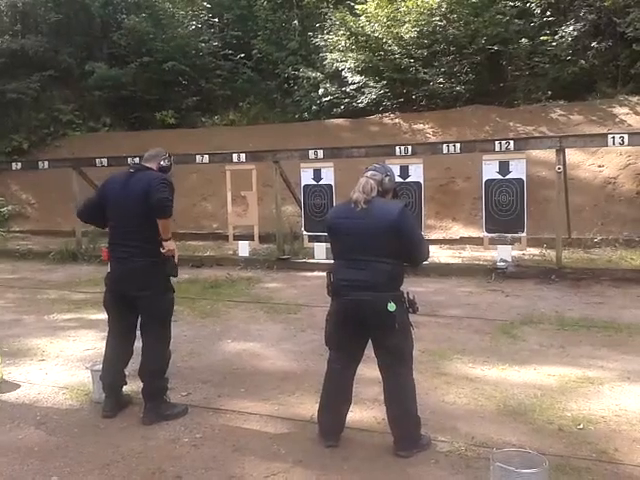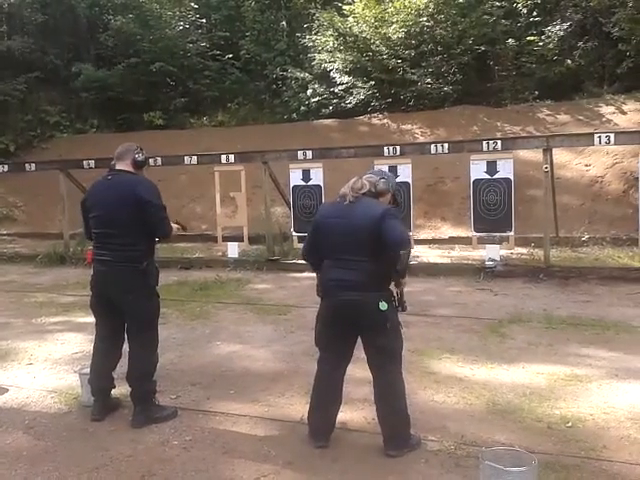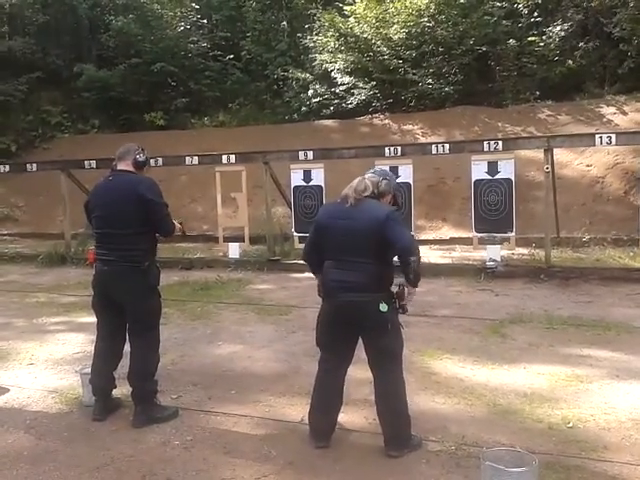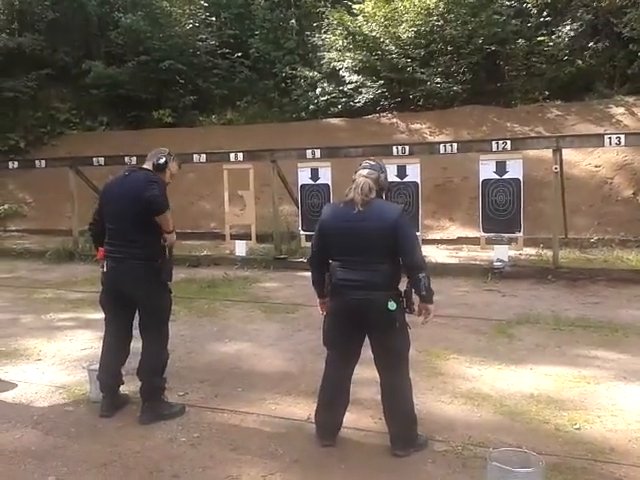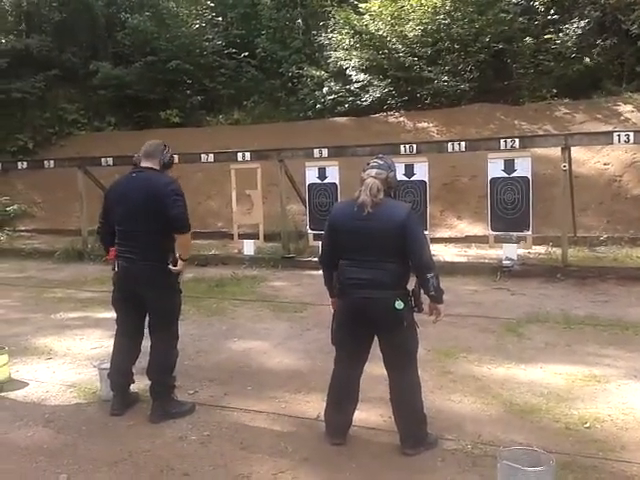
dt=1s
person 1, frame 1
left shoulder: (336, 214)
right shoulder: (397, 212)
right elbow: (419, 254)
left hip: (345, 300)
right hip: (385, 302)
left knee: (339, 365)
right knee: (397, 370)
left ankle: (329, 431)
right ankle: (407, 439)
person 1, frame 2
left shoulder: (326, 212)
right shoulder: (382, 212)
left elbow: (309, 253)
right elbow: (400, 242)
right wrist: (398, 274)
left hip: (334, 300)
right hip: (373, 302)
left knee: (329, 365)
right knee: (387, 369)
left ankle: (319, 432)
right ankle: (397, 439)
person 1, frame 3
left shoulder: (327, 213)
right shoulder: (385, 214)
left elbow: (310, 254)
right elbow: (408, 250)
right wrist: (412, 281)
left hip: (335, 302)
right hip: (374, 304)
left knee: (330, 366)
right knee: (388, 371)
left ankle: (320, 432)
right ankle: (398, 440)
person 1, frame 4
left shoulder: (330, 213)
right shoulder: (393, 214)
left elbow: (316, 259)
right elbow: (414, 260)
left wrist: (323, 293)
right wrist: (426, 296)
left hip: (342, 302)
right hip: (383, 303)
left knee: (337, 367)
right knee: (394, 371)
left ankle: (326, 431)
right ankle: (404, 440)
person 1, frame 5
left shoulder: (339, 212)
right shoulder: (402, 213)
left elbow: (327, 259)
right elbow: (421, 259)
left wrist: (334, 292)
right wrist: (435, 297)
left hip: (351, 301)
right hip: (391, 302)
left knee: (346, 365)
right knee: (403, 370)
left ankle: (336, 430)
right ankle: (413, 438)
person 2, frame 1
left shoulder: (113, 182)
right shoulder: (159, 181)
left elbow: (85, 213)
right elbow: (161, 205)
right wrist: (167, 238)
left hip: (118, 270)
right hip: (150, 271)
left knee: (118, 333)
right knee: (155, 338)
left ankle: (112, 398)
right ankle: (155, 404)
person 2, frame 2
left shoulder: (93, 190)
right shoulder: (142, 186)
left elbow: (90, 233)
right elbow: (161, 231)
right wrist: (172, 228)
left hip: (102, 273)
right hip: (134, 275)
left knee: (106, 336)
right knee: (142, 340)
left ankle: (101, 401)
right ankle: (144, 407)
person 2, frame 3
left shoulder: (97, 191)
right shoulder: (144, 185)
left elbow: (98, 227)
right elbow: (164, 227)
right wrist: (174, 227)
left hip: (104, 273)
right hip: (136, 275)
left knee: (107, 336)
right knee: (144, 340)
left ankle: (102, 401)
right ankle: (145, 406)
person 2, frame 4
left shoulder: (112, 186)
right shoulder: (150, 181)
left elbow: (96, 229)
right elbow: (157, 203)
right wrist: (169, 231)
left hip: (114, 270)
right hip: (147, 272)
left knee: (115, 333)
right knee: (154, 337)
left ankle: (109, 397)
right ankle: (152, 404)
person 2, frame 5
left shoulder: (116, 187)
right shoulder: (166, 185)
left elbow: (105, 231)
right elbow: (181, 223)
right wrist: (183, 256)
left hip: (125, 271)
right hip: (158, 272)
left knee: (126, 333)
right knee: (164, 337)
left ankle: (120, 396)
right ankle: (162, 403)
